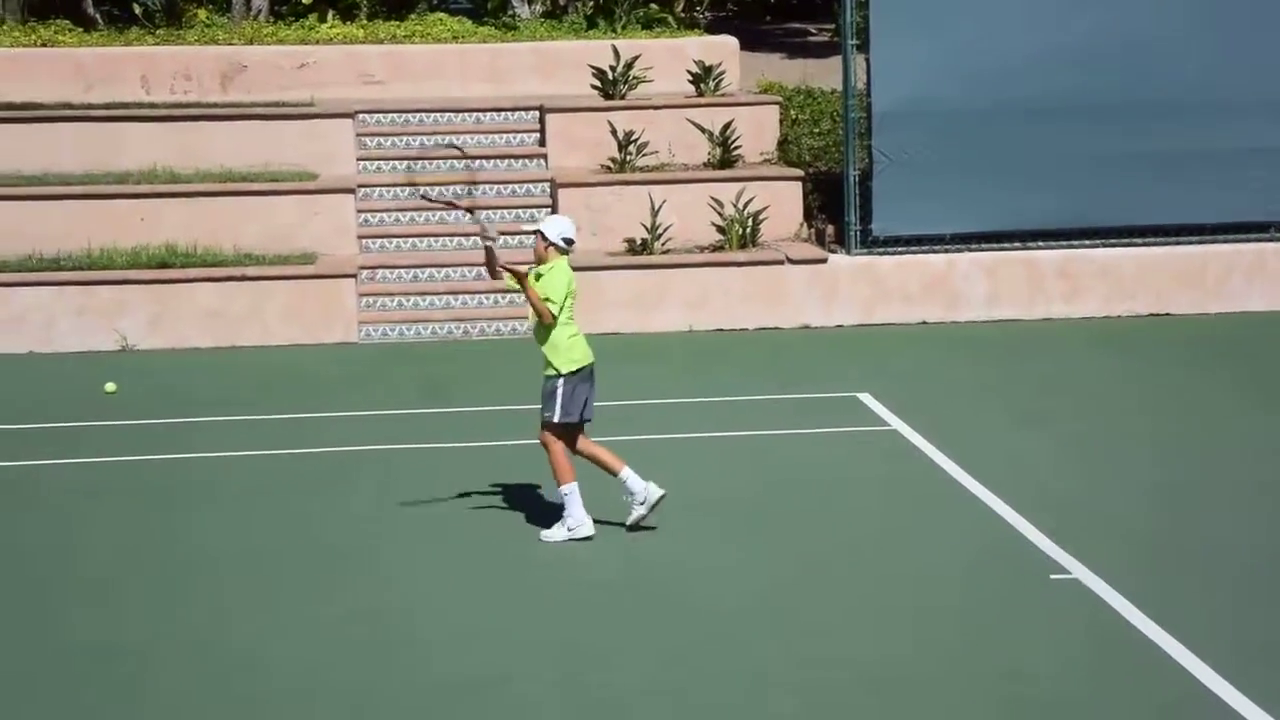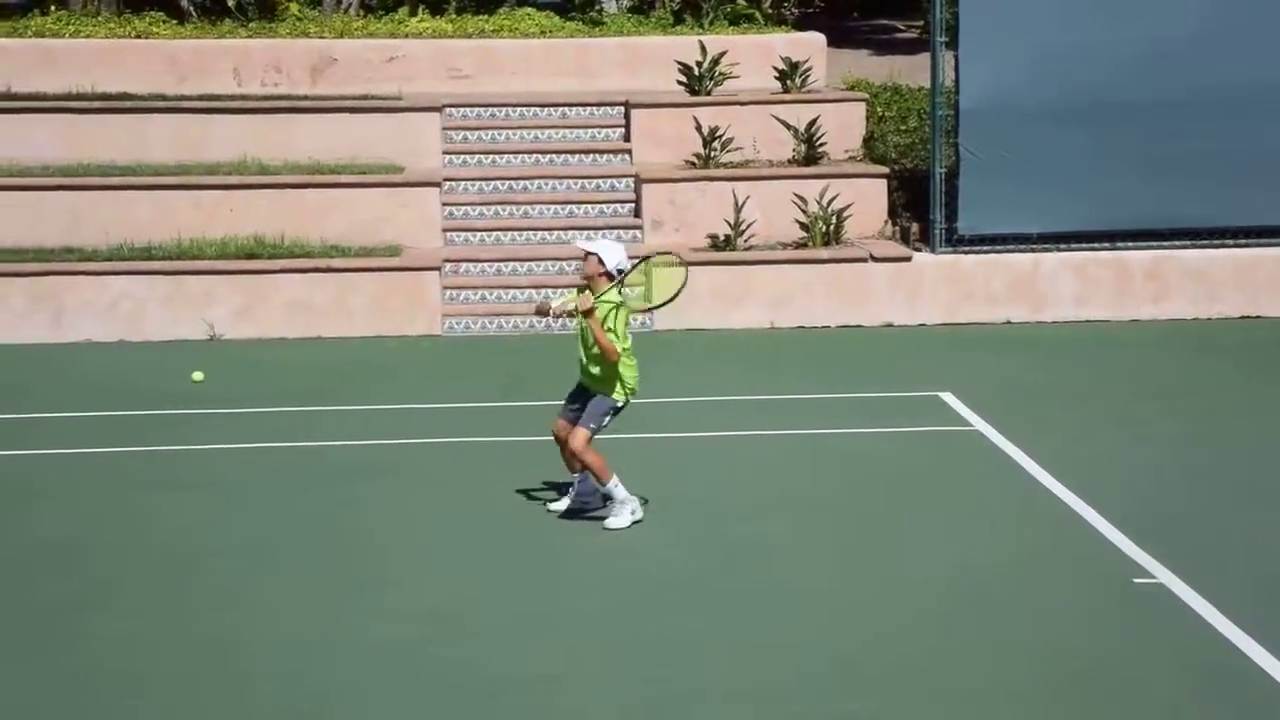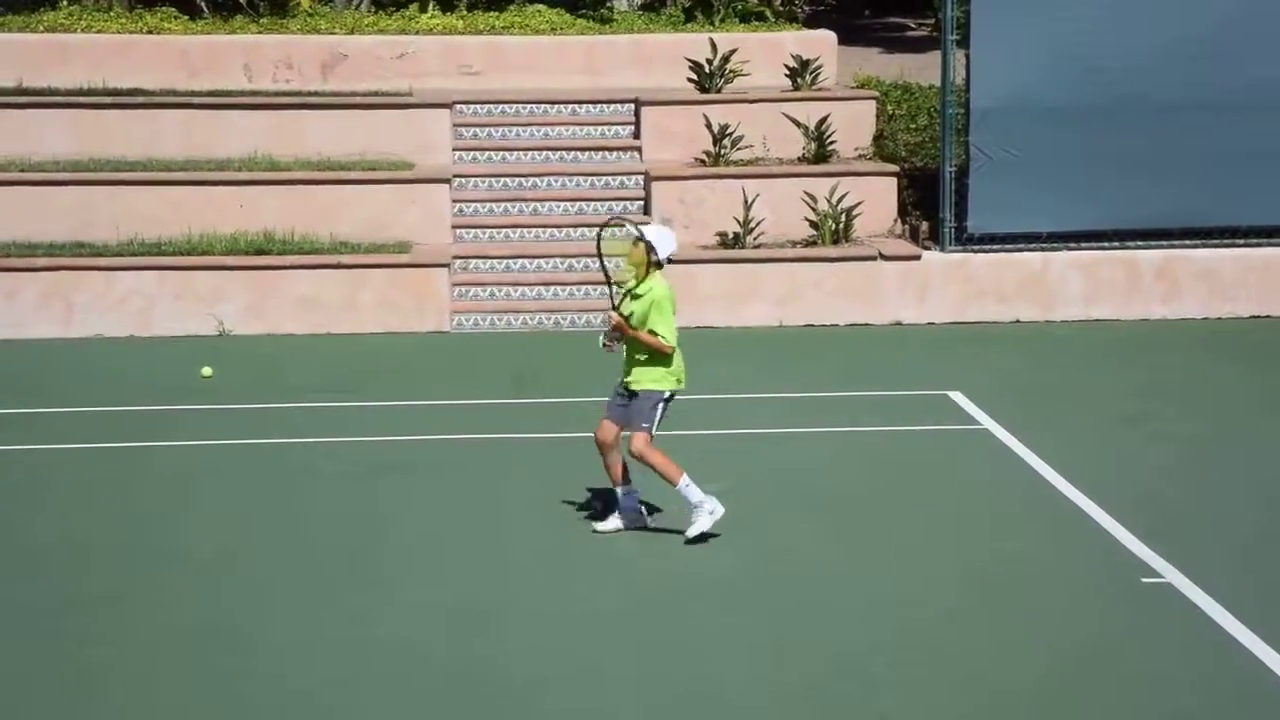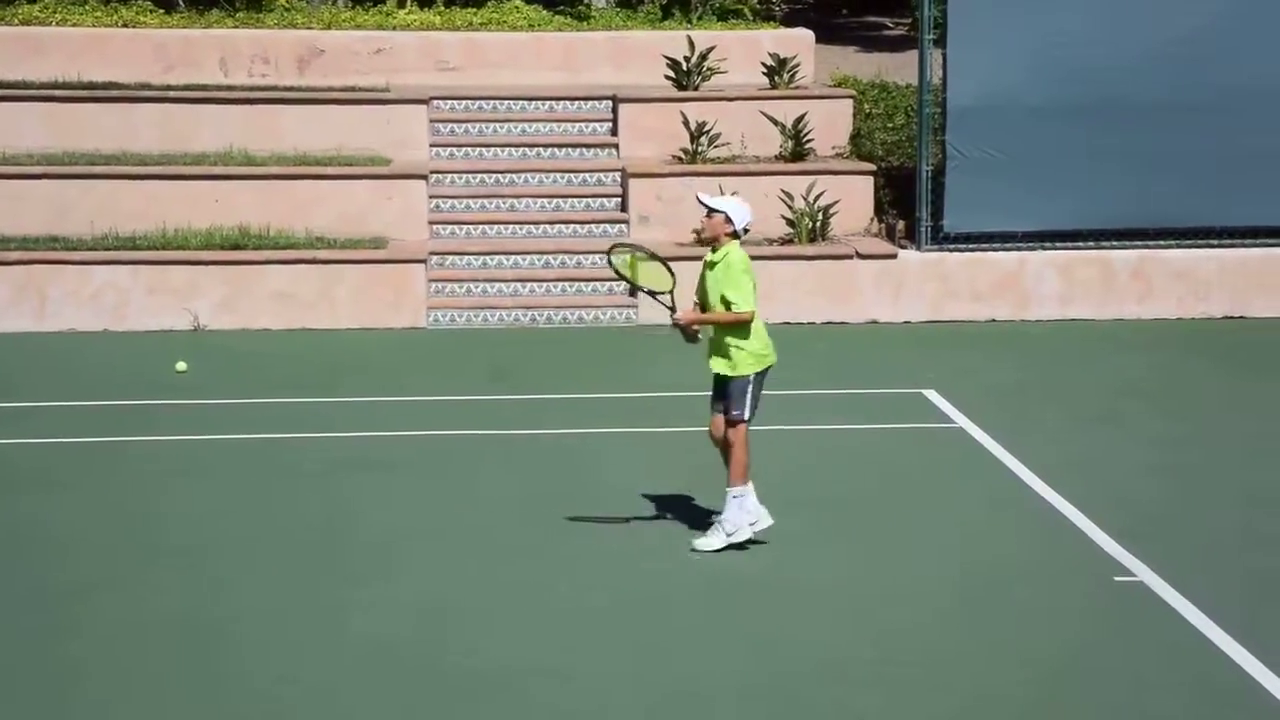
dt=0.4s
person 1, frame 1
left shoulder: (558, 274)
right shoulder: (544, 271)
left elbow: (545, 316)
right elbow: (497, 275)
left wrist: (524, 283)
right wrist: (491, 254)
left hip: (567, 365)
right hip: (569, 365)
left knee: (550, 437)
right knee: (574, 440)
left ankle: (576, 520)
right ankle: (640, 489)
person 1, frame 2
left shoulder: (614, 307)
right shoulder: (584, 294)
left elbow: (612, 354)
right elbow: (539, 309)
left wrist: (590, 318)
right wrist: (554, 308)
left hip: (613, 387)
right hip: (590, 381)
left knee: (579, 443)
right knee: (562, 431)
left ankle: (626, 504)
right ankle: (582, 493)
person 1, frame 3
left shoulder: (659, 292)
right shoulder: (635, 286)
left elbow: (666, 345)
left wrist: (626, 329)
right wrist: (613, 332)
left hip: (658, 379)
right hip: (634, 376)
left knee: (640, 448)
right knee: (605, 438)
left ankle: (704, 505)
right ankle: (630, 511)
person 1, frame 4
left shoulder: (734, 261)
right shoulder: (712, 261)
left elbow: (745, 314)
right elbow: (706, 305)
left wrist: (697, 318)
right wrist: (690, 318)
left hip: (746, 359)
right hip: (726, 359)
left knee: (734, 435)
right knee: (718, 433)
left ankle: (733, 521)
right ankle: (751, 511)
